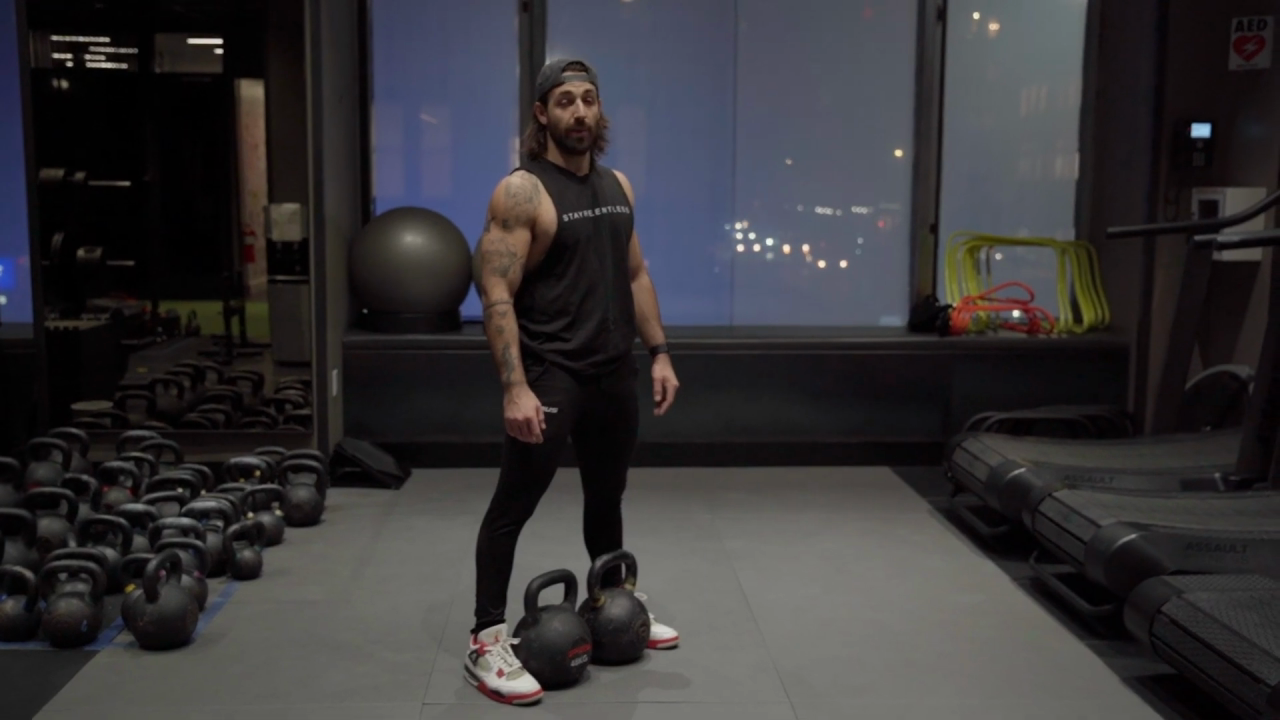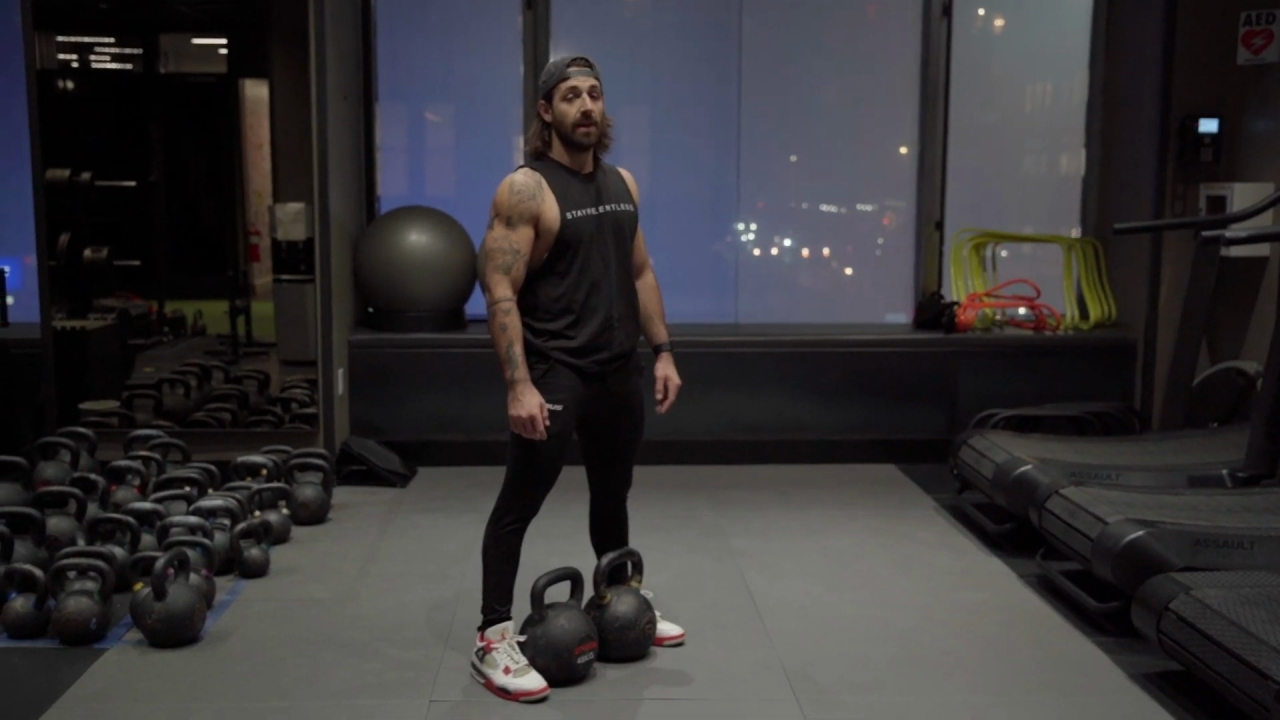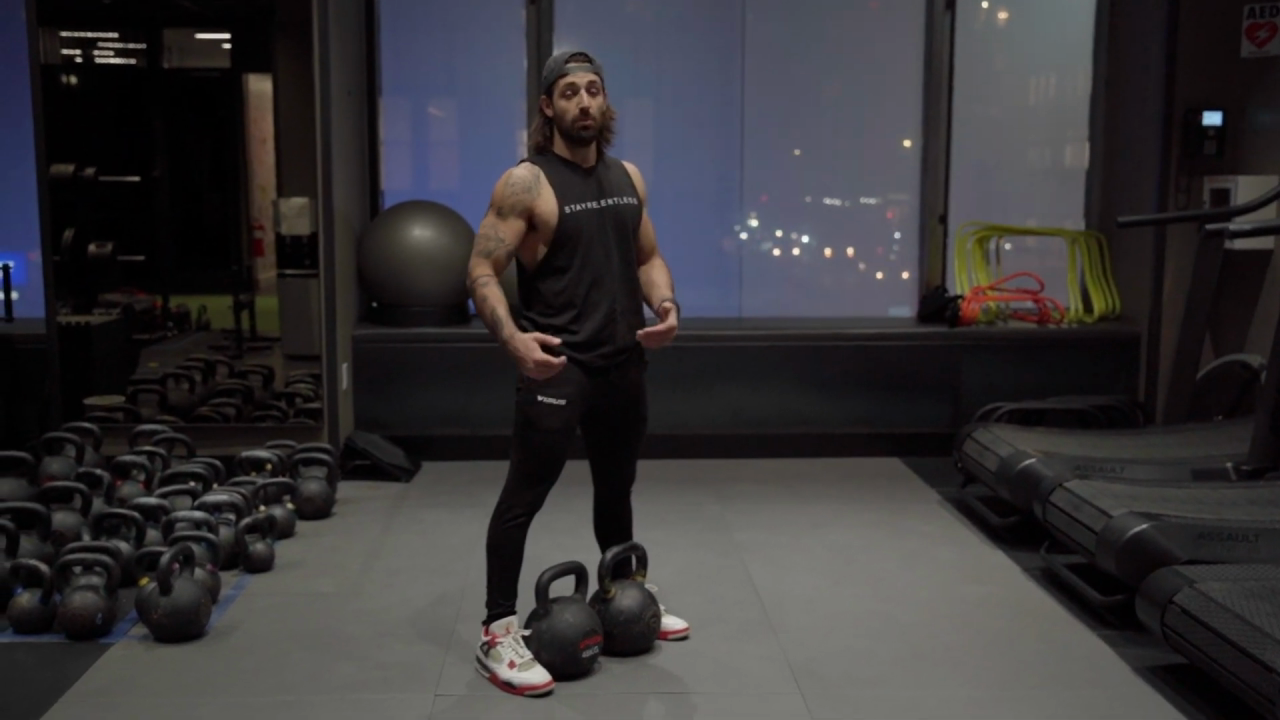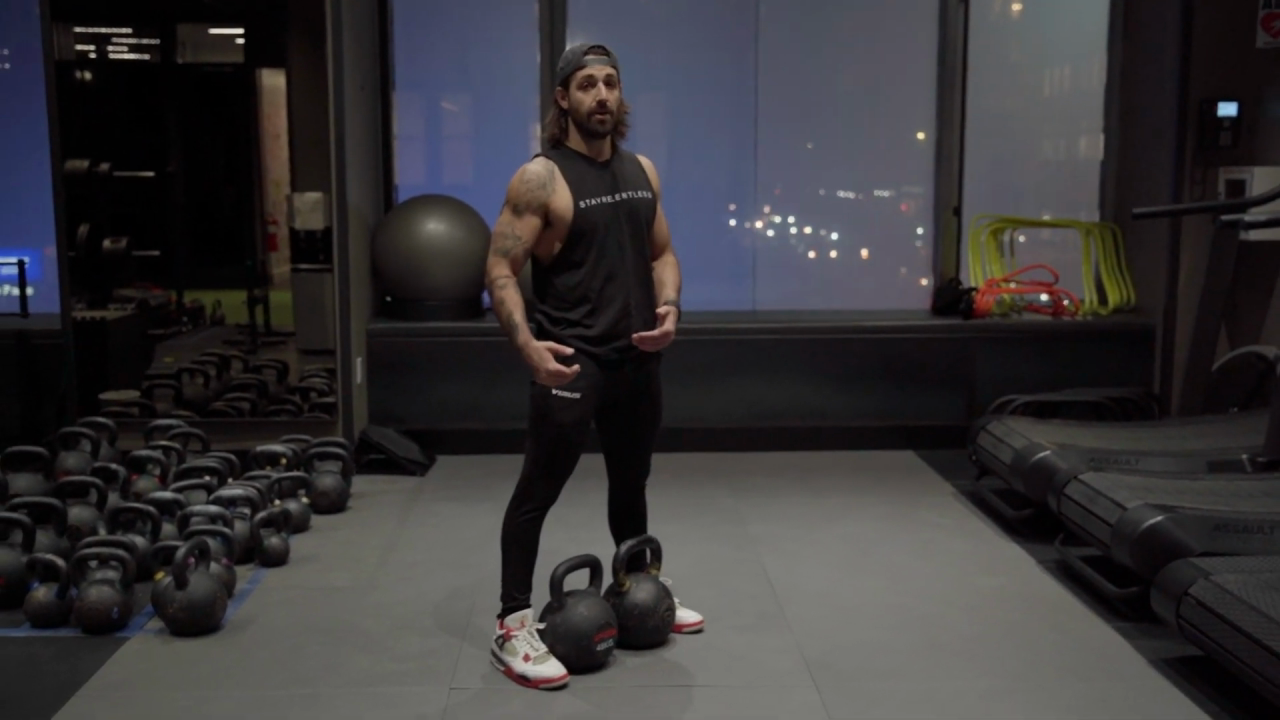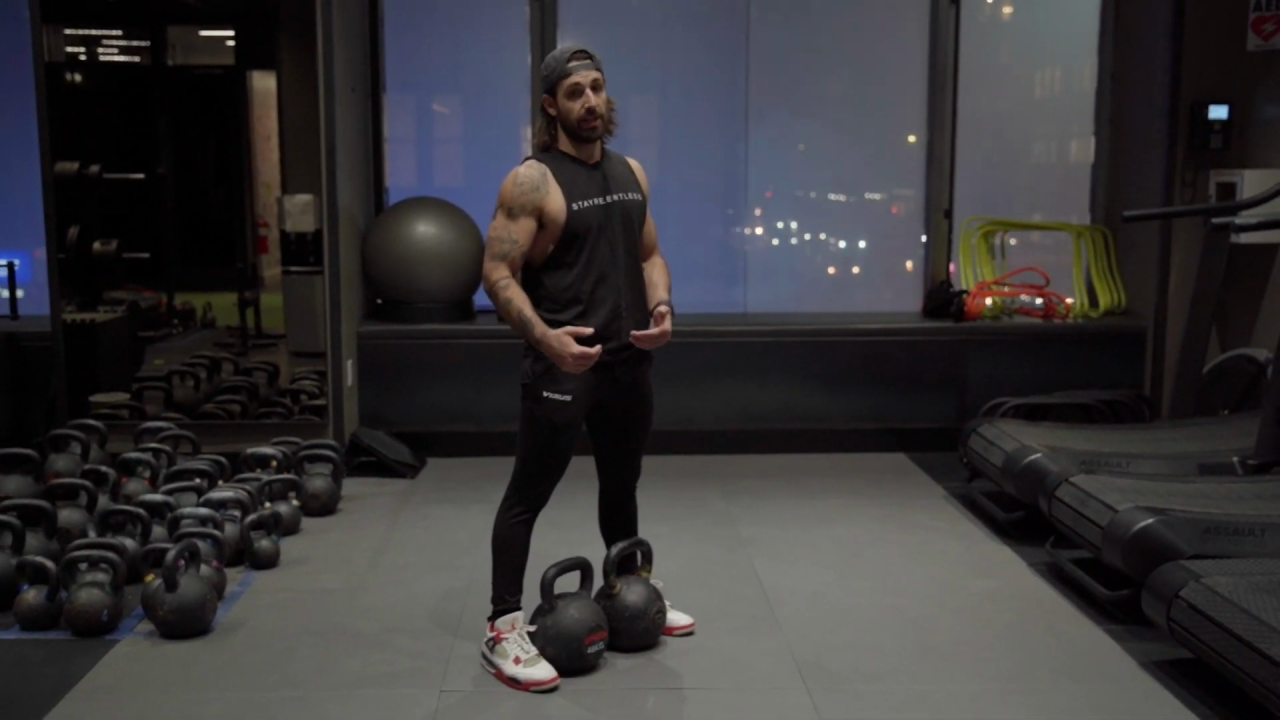
dt=1s
person 1, frame 1
left shoulder: (617, 185)
right shoulder: (521, 191)
right elbow: (496, 294)
left wrist: (659, 352)
right wrist: (515, 387)
left hip: (614, 371)
right hip: (551, 375)
left knee: (607, 497)
right knee: (513, 506)
right ankle: (486, 642)
person 1, frame 2
left shoulder: (622, 183)
right shoulder: (525, 189)
left elbow: (640, 272)
right elbow: (500, 292)
left wrist: (662, 351)
right wrist: (519, 384)
left hip: (619, 370)
right hip: (556, 374)
left knee: (613, 494)
right knee: (519, 504)
right ankle: (493, 639)
person 1, frame 3
left shoulder: (627, 176)
right shoulder: (525, 183)
left elbow: (647, 256)
right elbow: (481, 268)
left wrist: (666, 304)
right wrist: (512, 338)
left hip: (624, 362)
right hip: (558, 365)
left knee: (617, 488)
right knee: (523, 497)
right ankle: (498, 633)
person 1, frame 4
left shoulder: (642, 170)
right shoulder: (540, 178)
left elbow: (661, 252)
right elbow: (500, 268)
left wrist: (668, 306)
right wrist: (527, 343)
left hip: (637, 357)
right hip: (572, 360)
left knee: (631, 482)
right knee: (537, 491)
right ankle: (512, 627)
person 1, frame 5
left shoulder: (630, 172)
right shoulder: (532, 180)
left elbow: (648, 253)
right elbow: (498, 271)
left wrist: (659, 306)
right wrist: (541, 335)
left hip: (628, 359)
right hip: (563, 363)
left knee: (621, 484)
right knee: (528, 494)
right ankle: (503, 628)
